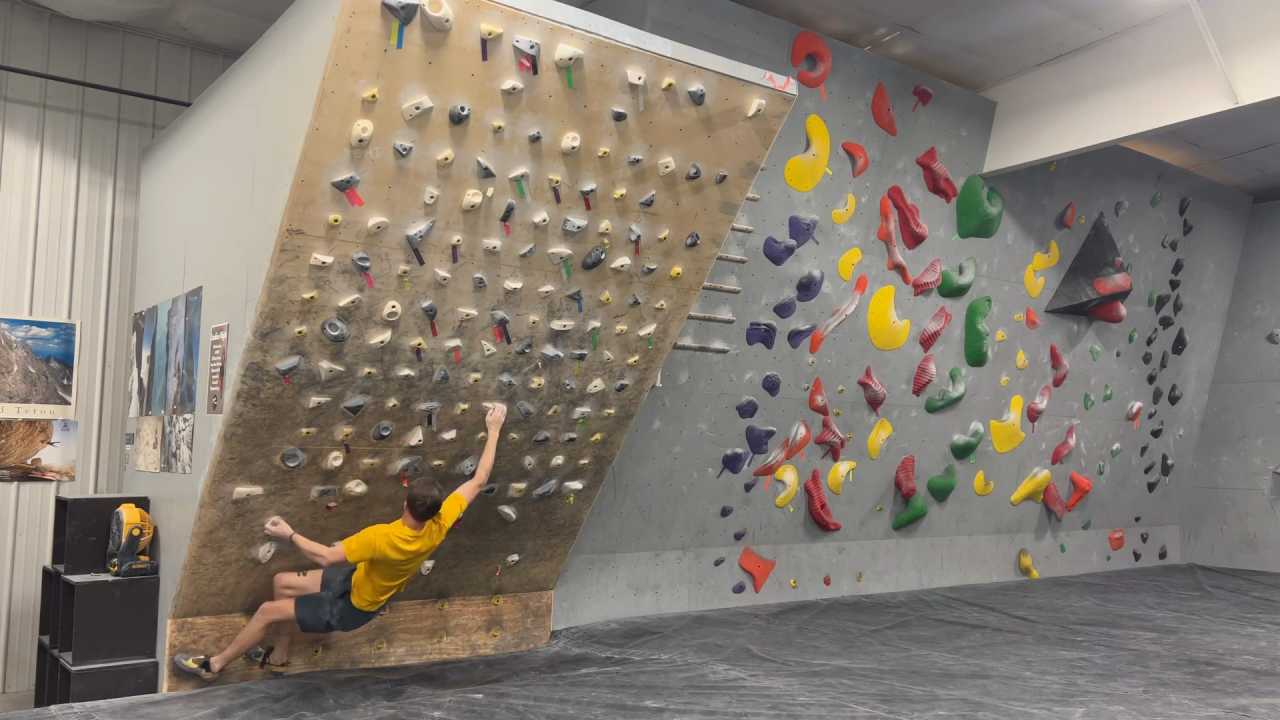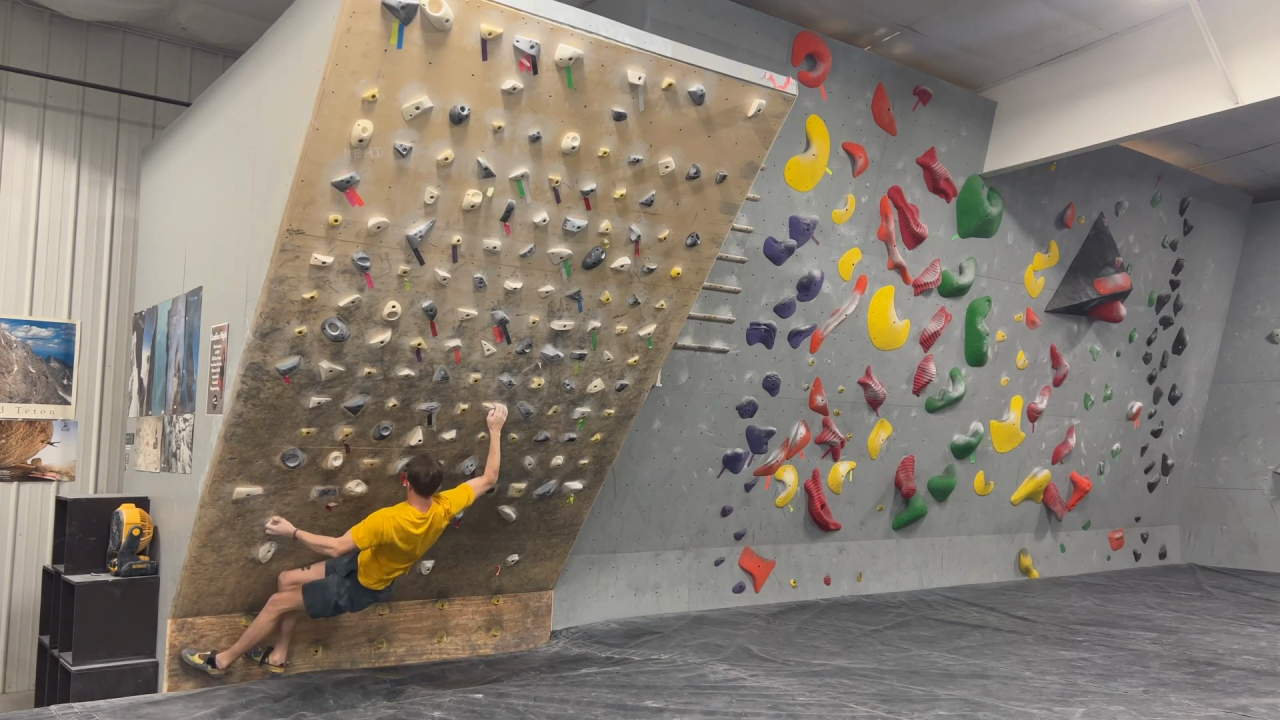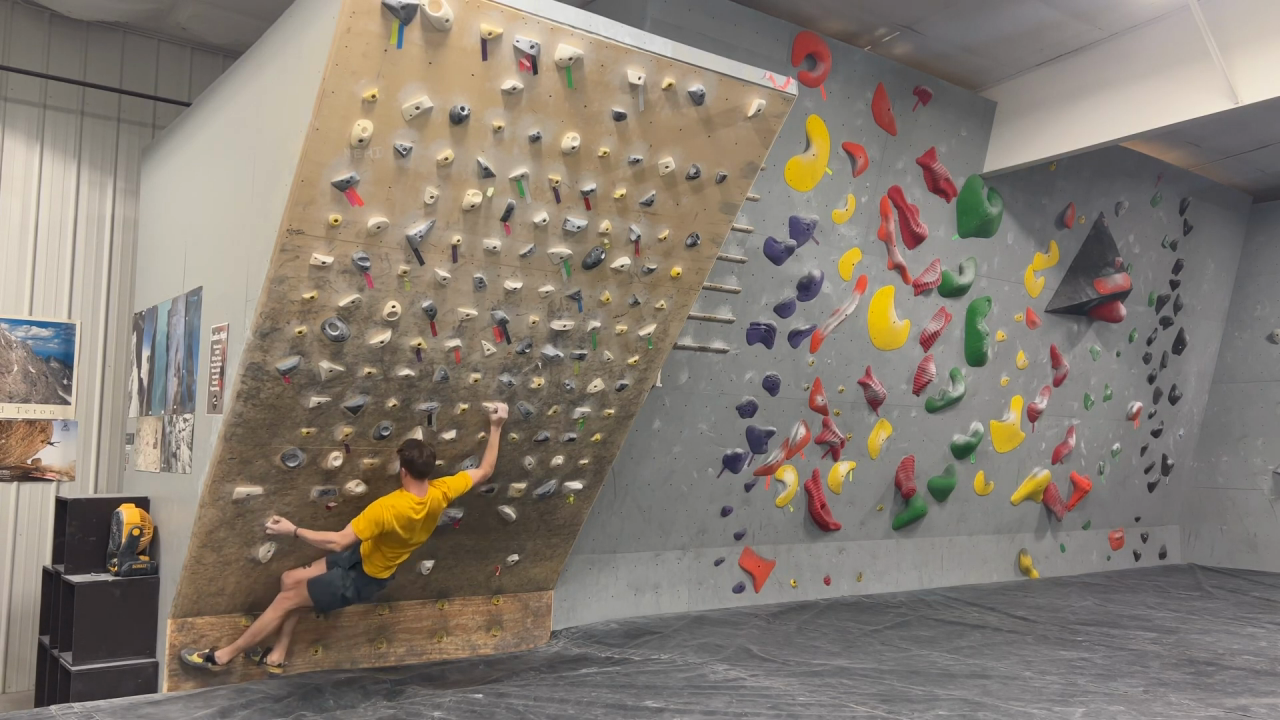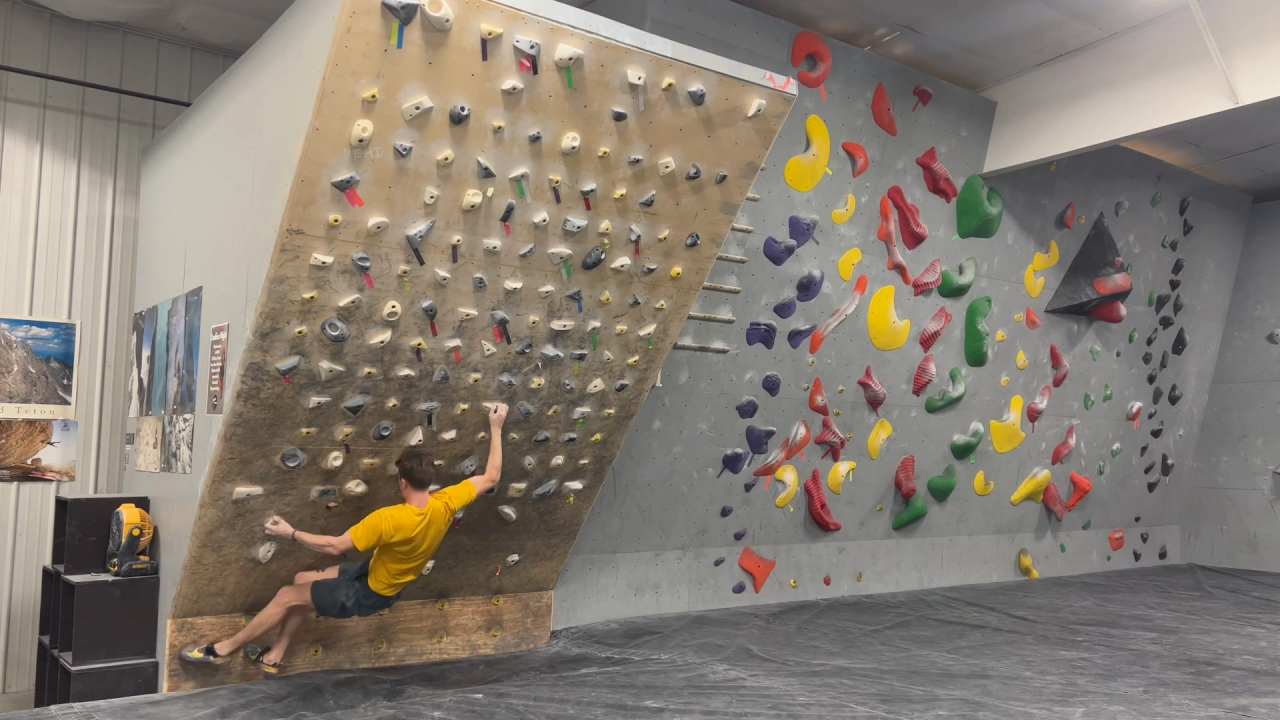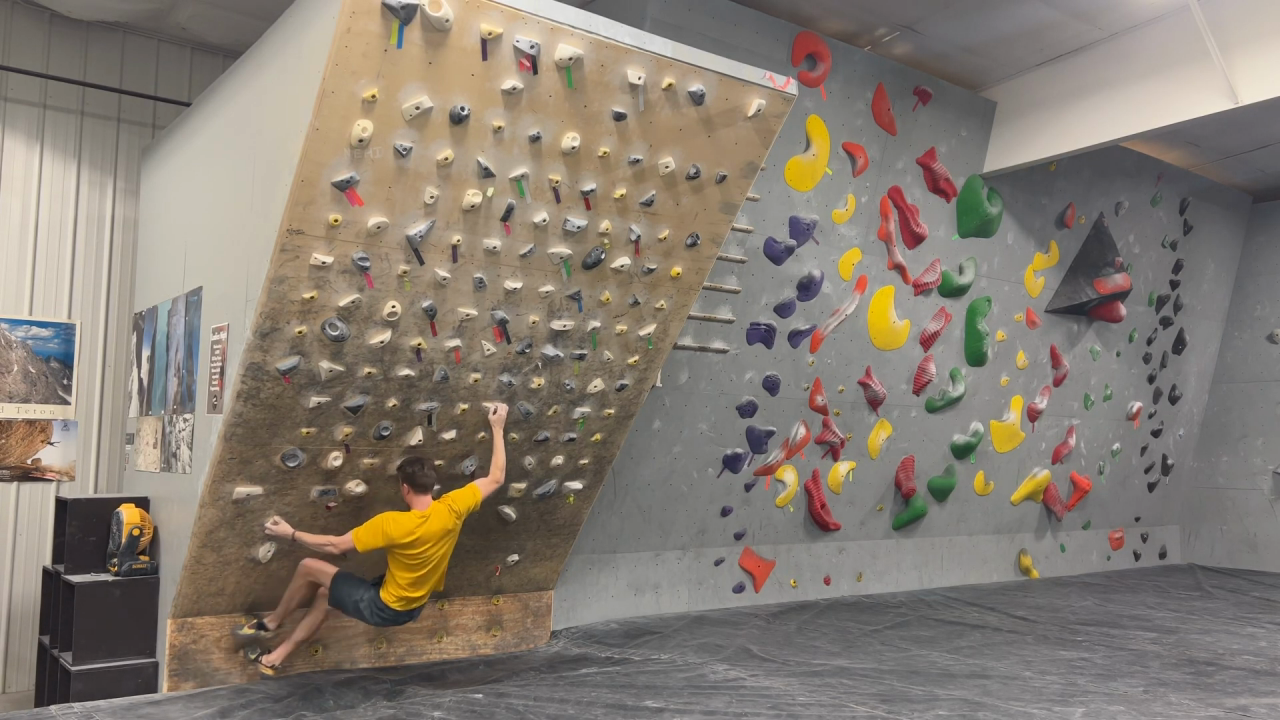
dt=0.2s
person 1, frame 1
left shoulder: (382, 537)
right shoulder: (440, 526)
left elbow: (327, 557)
right elbow: (479, 480)
left wrist: (289, 534)
right wrist: (493, 430)
left hip: (351, 607)
right hip: (358, 580)
left knee: (268, 611)
right knee: (282, 582)
left ankle: (214, 665)
right ankle: (279, 656)
person 1, frame 2
left shoulder: (388, 520)
right shoulder: (445, 507)
left elbow: (336, 547)
right elbow: (489, 480)
left wrist: (292, 531)
right wrist: (494, 430)
left hip: (360, 586)
right hip: (364, 564)
left knee: (278, 602)
right knee: (287, 580)
left ankle: (221, 660)
right ankle: (279, 656)
person 1, frame 3
left shoulder: (389, 508)
right shoulder: (443, 492)
left elbow: (338, 542)
right elbow: (486, 471)
left wrist: (293, 530)
right wrist: (495, 427)
left hip: (365, 577)
right hip: (368, 557)
left knee: (286, 600)
right knee: (290, 580)
left ankle: (222, 656)
right ankle: (277, 656)
person 1, frame 4
left shoulder: (389, 520)
right shoulder: (448, 503)
left elbow: (336, 546)
right elbow: (491, 478)
left wrist: (291, 532)
right wrist: (496, 428)
left hip: (371, 593)
right hip: (392, 587)
left knee: (290, 596)
right knee: (303, 582)
left ankle: (224, 651)
right ankle: (274, 656)
person 1, frame 5
left shoulder: (392, 524)
right shoulder: (453, 508)
left elbow: (335, 545)
right elbow: (495, 479)
left wrist: (290, 533)
right wrist: (497, 428)
left hip: (385, 609)
right hip: (414, 607)
left knee: (309, 568)
right knee: (324, 594)
left ankle: (269, 623)
right ankle: (273, 659)
